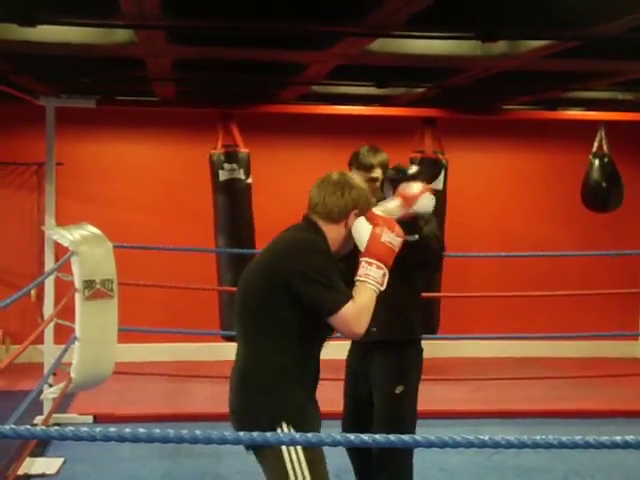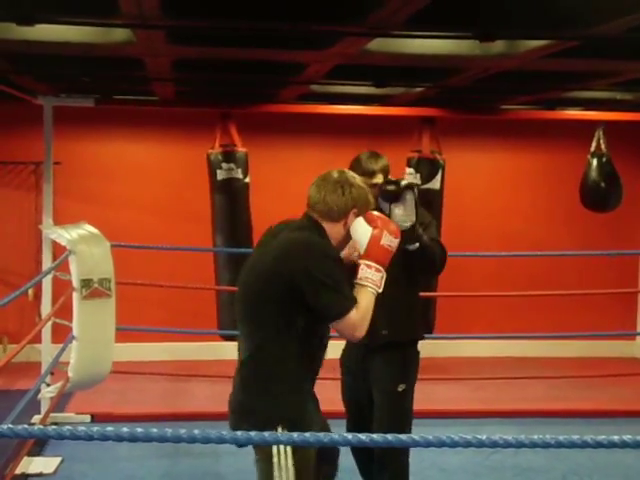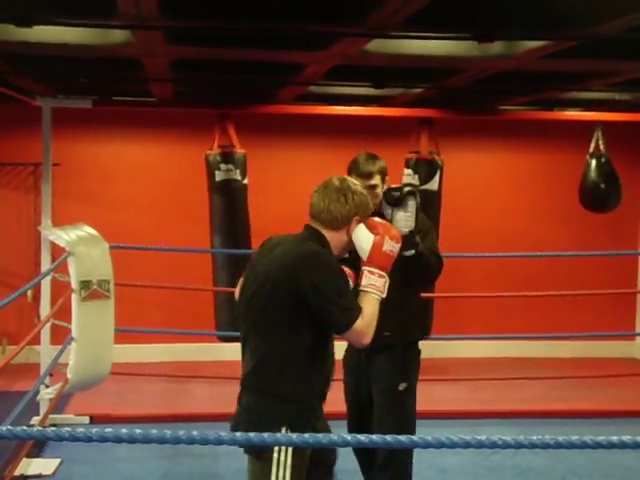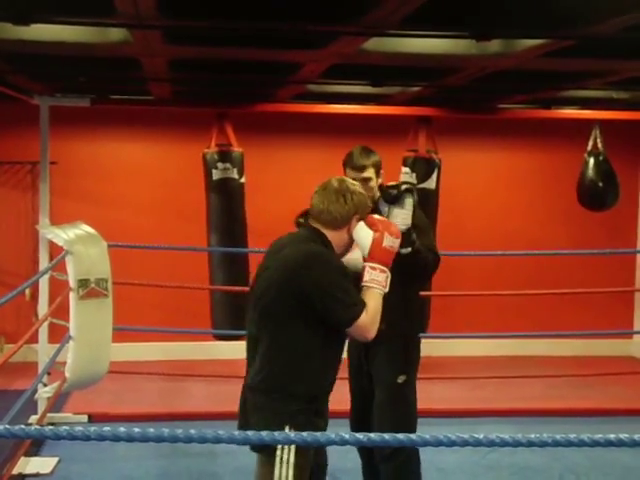
dt=0.1s
person 1, frame 1
left shoulder: (412, 217)
left elbow: (430, 260)
left wrist: (409, 215)
left hip: (397, 341)
right hip: (362, 339)
left knee: (391, 438)
right knee: (355, 431)
person 1, frame 2
left shoulder: (413, 219)
left elbow: (433, 266)
left wrist: (408, 226)
left hip: (395, 341)
right hip: (357, 340)
left knee: (390, 436)
right knee: (359, 430)
person 1, frame 3
left shoulder: (411, 219)
left elbow: (429, 274)
left wrist: (407, 234)
left hip: (397, 341)
left knee: (393, 435)
right knee: (360, 428)
person 1, frame 4
left shoulder: (408, 215)
left elbow: (425, 271)
left wrist: (404, 231)
left hip: (397, 335)
right hip: (360, 334)
left knee: (394, 429)
right knee: (362, 424)
person 2, frame 1
left shoulder: (293, 240)
right shoulder: (307, 252)
right elbow: (353, 324)
right wrist: (375, 263)
left hip: (286, 393)
right hip: (272, 402)
person 2, frame 2
left shoulder: (281, 235)
right shoulder: (310, 253)
right elbow: (355, 326)
right wrist: (372, 266)
left hip: (287, 391)
right hip: (273, 398)
person 2, frame 3
left shoulder: (276, 247)
right shoulder: (316, 265)
left elbow: (241, 292)
right elbow: (360, 334)
right wrist: (376, 271)
left hip: (281, 398)
right hip: (278, 410)
person 2, frame 4
left shoulder: (287, 247)
right shoulder: (318, 264)
right elbow: (365, 328)
right wrist: (377, 266)
left hip: (294, 398)
right hip: (284, 406)
